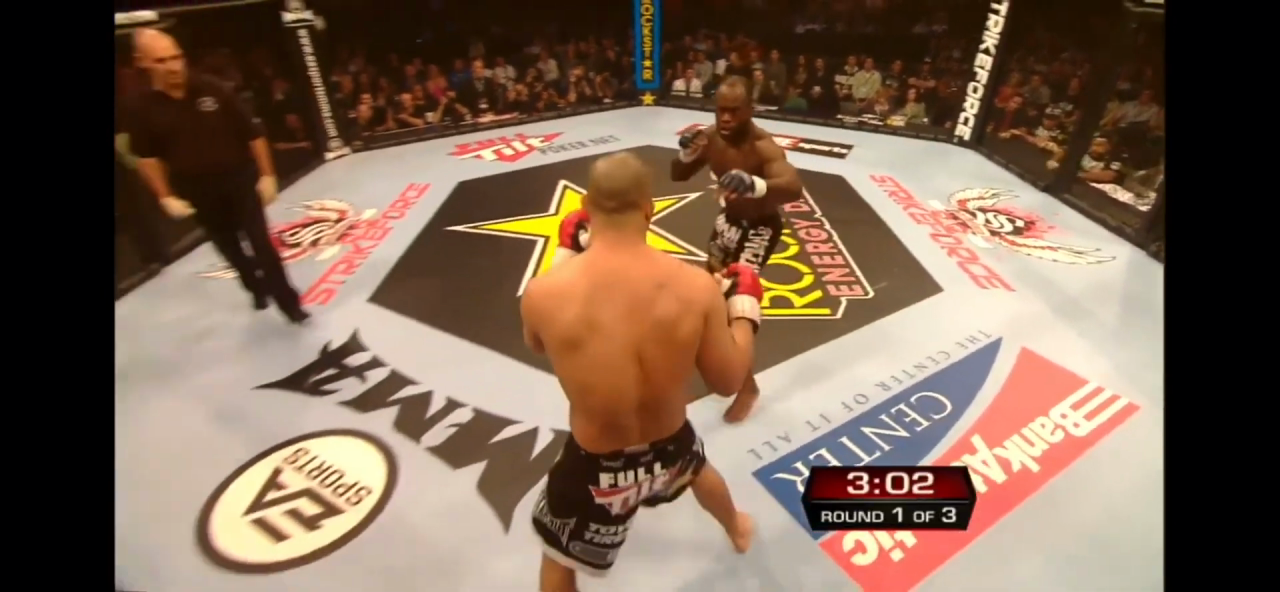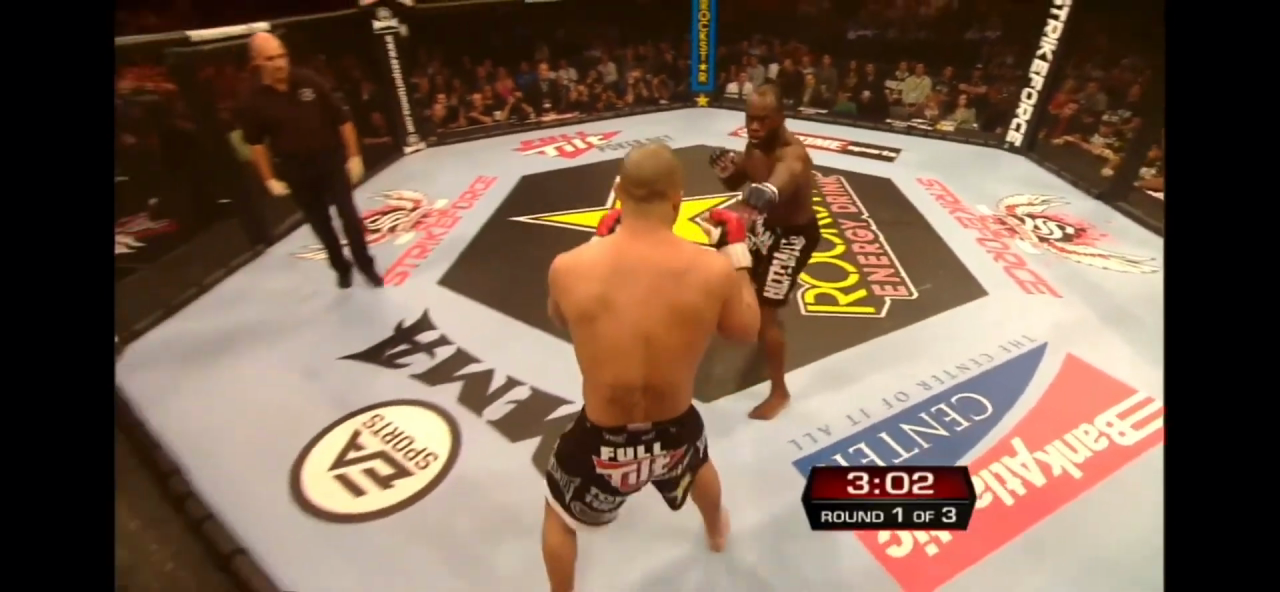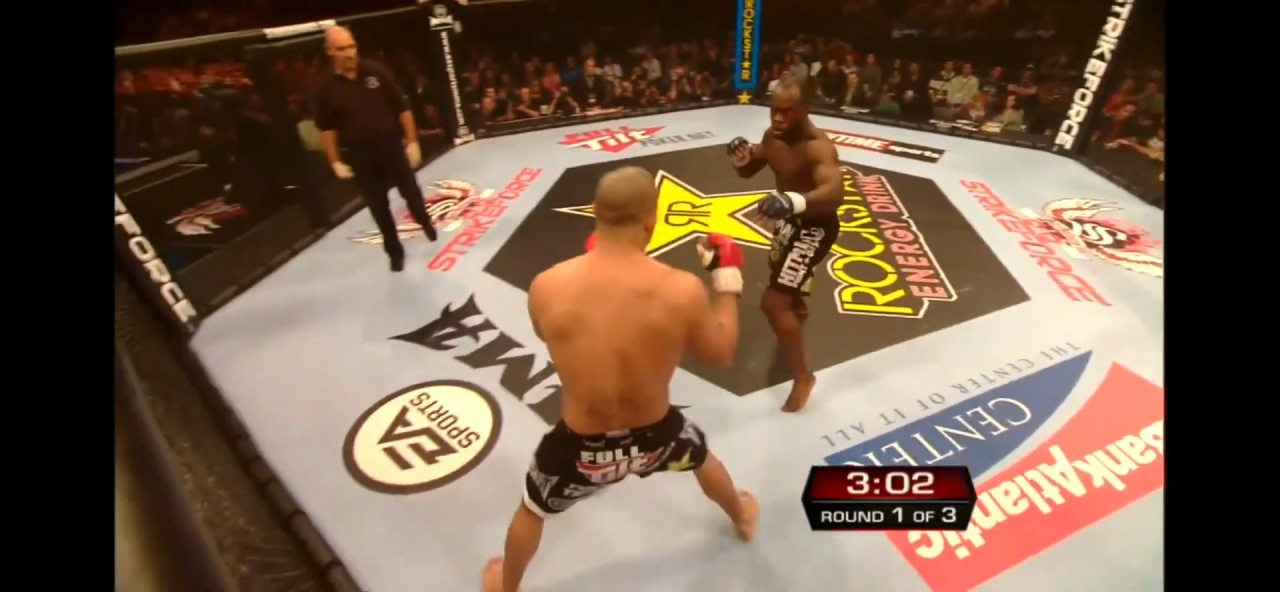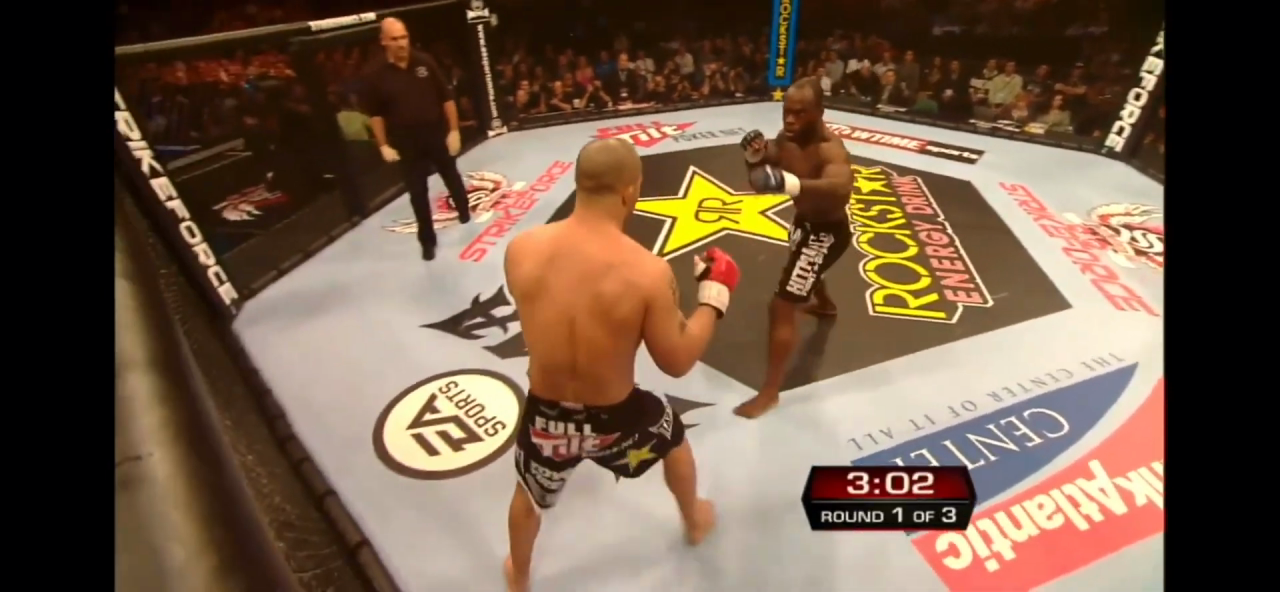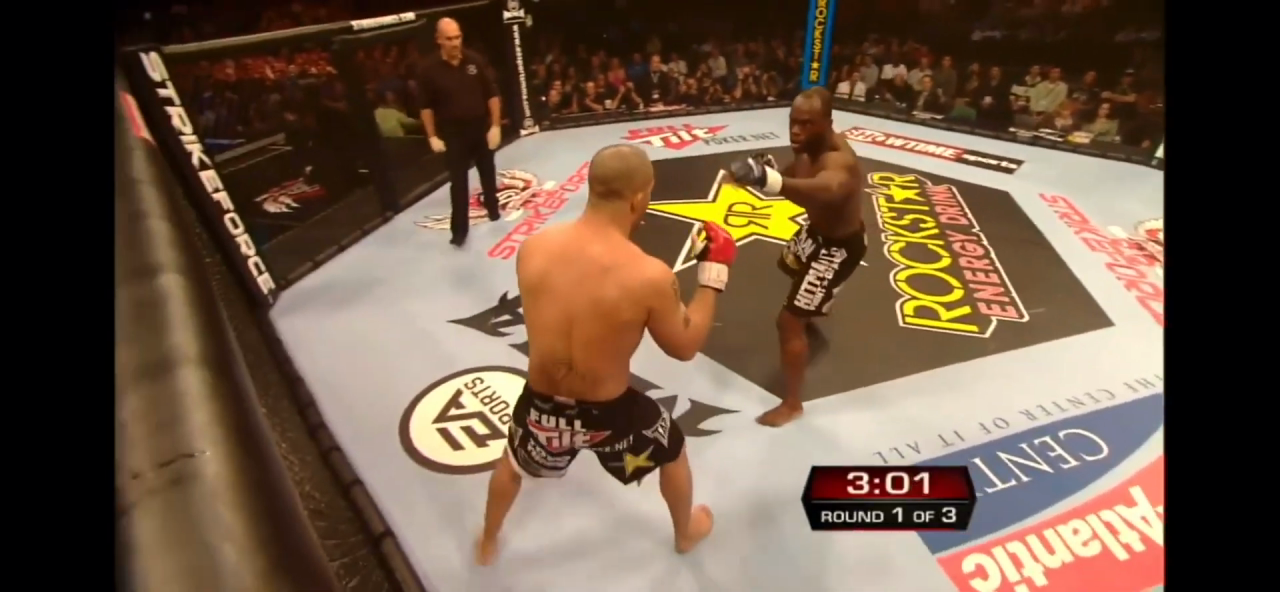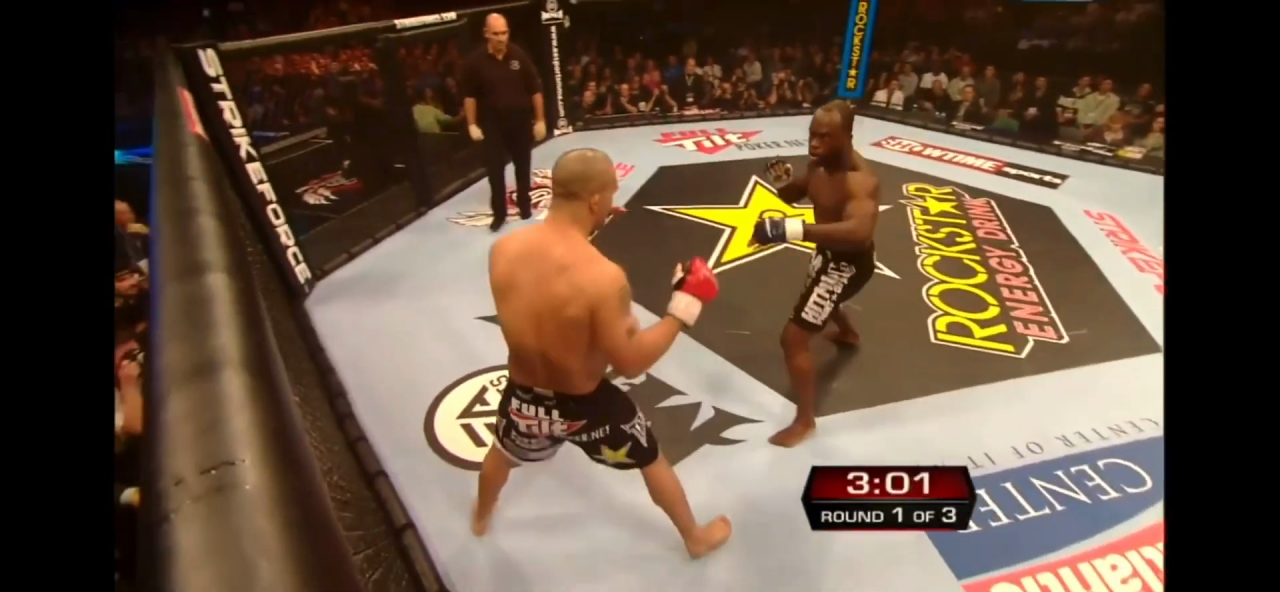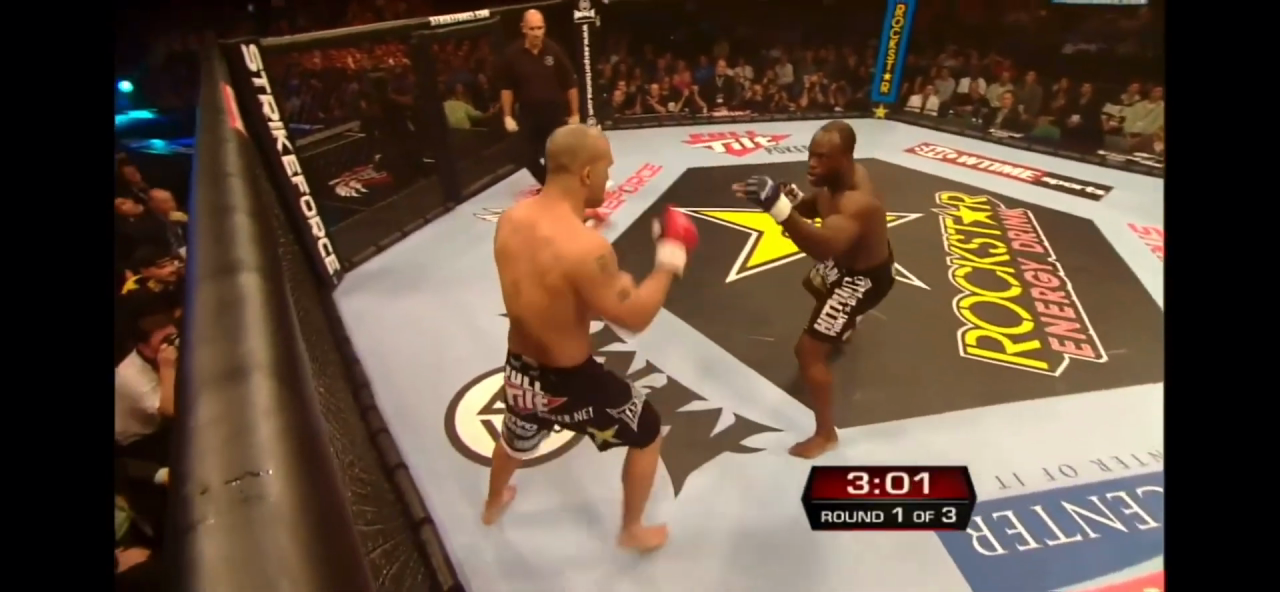
dt=0.2s
person 1, frame 1
left shoulder: (544, 292)
right shoulder: (696, 287)
right elbow: (728, 381)
left wrist: (566, 255)
right wrist: (744, 307)
left hip: (595, 469)
right hip: (670, 449)
right knee: (699, 469)
right ankle: (737, 528)
person 1, frame 2
left shoulder: (568, 269)
right shoulder: (714, 269)
right elbow: (746, 331)
right wrist: (737, 252)
left hip: (602, 442)
right hip: (674, 431)
left knee: (559, 511)
right knee: (698, 462)
right ankle: (716, 531)
person 1, frame 3
left shoulder: (547, 286)
right shoulder: (683, 291)
right elbow: (719, 353)
right wrist: (728, 279)
left hip: (581, 446)
right hip: (653, 435)
left knee: (532, 508)
right knee: (700, 455)
right ankle: (742, 519)
person 1, frame 4
left shoulder: (521, 249)
right shoulder: (648, 272)
right elbow: (678, 362)
right wrist: (714, 293)
left hip: (545, 416)
right hip: (617, 418)
left knee: (528, 494)
right knee: (674, 440)
right ankle: (695, 523)
person 1, frame 5
left shoulder: (533, 249)
right shoulder: (650, 276)
right elbow: (685, 347)
right wrist: (713, 274)
left hip: (541, 407)
right hip: (610, 415)
left knee: (514, 463)
right knee: (672, 449)
left ankle: (487, 542)
right ankle: (685, 531)
person 1, frame 6
left shoulder: (503, 250)
right shoulder: (601, 278)
right elbow: (630, 362)
left wrist: (585, 227)
right wrist: (686, 305)
left hip: (523, 396)
right hip: (586, 406)
left knee: (505, 450)
right knee: (653, 458)
left ankle: (480, 517)
right ankle: (697, 537)
person 1, frame 7
left shoulder: (511, 220)
right shoulder: (586, 247)
right elbow: (633, 317)
right wrist: (672, 252)
left hip: (519, 371)
right hip: (571, 382)
left knee: (515, 441)
right knee: (646, 434)
left ankle: (493, 505)
right ankle: (632, 529)
person 2, frame 1
left shoulder: (763, 147)
right shoulder: (711, 137)
left elbow: (793, 188)
right elbow: (678, 175)
left wrist: (754, 185)
right wrist: (687, 154)
left hip: (758, 226)
right hip: (730, 216)
right knee: (713, 271)
left ankle: (747, 387)
person 2, frame 2
left shoulder: (791, 153)
right shoulder: (755, 145)
left elbow: (786, 179)
right elbow: (734, 183)
left wrist: (766, 192)
right wrist: (724, 167)
left hip: (793, 237)
right hip: (769, 224)
left knee: (764, 315)
right knee: (747, 271)
left ankle: (778, 392)
right ankle: (769, 311)
person 2, frame 3
left shoulder: (819, 147)
right shoulder: (773, 136)
left elbow: (834, 192)
right elbow: (748, 171)
left wrist: (793, 201)
right wrist: (741, 157)
left hip: (814, 228)
right hip: (792, 220)
left knee: (774, 303)
right knee: (777, 266)
left ankle: (803, 378)
right ankle: (797, 306)
person 2, frame 4
left shoulder: (830, 150)
right shoulder: (788, 137)
left elbow: (839, 190)
right elbow: (761, 172)
left wrist: (786, 182)
right wrist: (755, 154)
left hip: (825, 233)
right hip: (806, 222)
left knee: (780, 309)
right knee: (798, 268)
left ankle: (769, 392)
right ankle: (825, 304)
person 2, frame 5
left shoulder: (839, 160)
right shoulder: (807, 148)
left elbow: (827, 190)
right elbow: (792, 181)
left wrist: (768, 179)
right wrist: (764, 171)
left hip: (838, 248)
right hip: (818, 231)
left knee: (788, 323)
right knee: (789, 265)
left ankle: (791, 404)
right ankle: (818, 305)
person 2, frame 6
left shoulder: (858, 180)
right shoulder: (821, 162)
left elbow: (857, 230)
right elbow: (794, 193)
left wrist: (790, 229)
right wrist: (784, 179)
left hip: (848, 263)
right hip: (829, 251)
left knee: (793, 338)
right knee: (813, 295)
left ankle: (804, 421)
right ankle: (847, 333)
person 2, frame 7
left shoulder: (857, 200)
right shoulder: (834, 179)
left elbow: (825, 244)
right elbow: (814, 208)
left wrist: (777, 206)
right wrist: (792, 199)
left hip: (864, 278)
right hip: (848, 262)
left knee: (808, 350)
right knee: (815, 285)
left ankle: (825, 434)
right ankle: (843, 324)
person 3, frame 1
left shoulder: (212, 90)
left elbow: (252, 132)
right elbow: (147, 157)
left wrist: (267, 175)
right wrist: (168, 197)
left hip: (234, 179)
right hip: (198, 188)
left knee: (260, 240)
right knee: (229, 246)
right ankle: (258, 288)
person 3, frame 2
left shoulder: (310, 82)
right shoulder: (254, 100)
left elbow: (342, 119)
right elbow: (256, 143)
left wrist: (354, 156)
right wrist: (270, 179)
left hip: (330, 161)
right hip: (296, 170)
left knee: (348, 213)
right knee: (320, 223)
left ankle: (365, 263)
right ankle: (341, 268)
person 3, frame 3
left shoulder: (376, 72)
right shoulder: (326, 87)
left elbow: (402, 108)
right elbow: (326, 129)
left wrist: (412, 141)
right wrist: (336, 161)
left hip: (391, 146)
right hip: (360, 155)
left knee: (411, 192)
right knee: (378, 206)
left ankle: (426, 223)
right ankle: (394, 251)
person 3, frame 4
left shoulder: (425, 62)
right shoulder: (377, 75)
left elbow: (447, 98)
right elbow: (375, 114)
left wrist: (454, 130)
right wrist: (384, 145)
left hip: (437, 133)
right hip: (406, 140)
left knee: (451, 177)
right knee: (417, 192)
left ankle: (462, 207)
right ankle: (427, 240)
person 3, frame 5
left shoulder: (475, 61)
right shoulder: (431, 70)
left elbow: (492, 95)
right elbow: (427, 107)
left wrist: (495, 126)
right wrist: (432, 136)
left hip: (481, 128)
right hip: (453, 132)
left knee: (487, 172)
right knee: (458, 180)
left ankle: (492, 205)
right ankle: (459, 228)
person 3, frame 6
left shoulder: (519, 56)
right shoulder: (475, 61)
left elbow: (535, 90)
right elbow: (469, 96)
left wrist: (540, 120)
right wrist: (472, 124)
left hip: (520, 120)
right hip: (492, 123)
left knee: (522, 166)
right knee: (494, 169)
left ankle: (524, 203)
right ankle: (499, 212)
person 3, frame 7
left shoulder: (555, 51)
right shoulder: (513, 55)
left elbow: (571, 85)
right elbow: (506, 88)
left wrist: (575, 114)
right wrist: (507, 116)
left hip: (555, 114)
right hip: (528, 116)
right knee: (532, 160)
